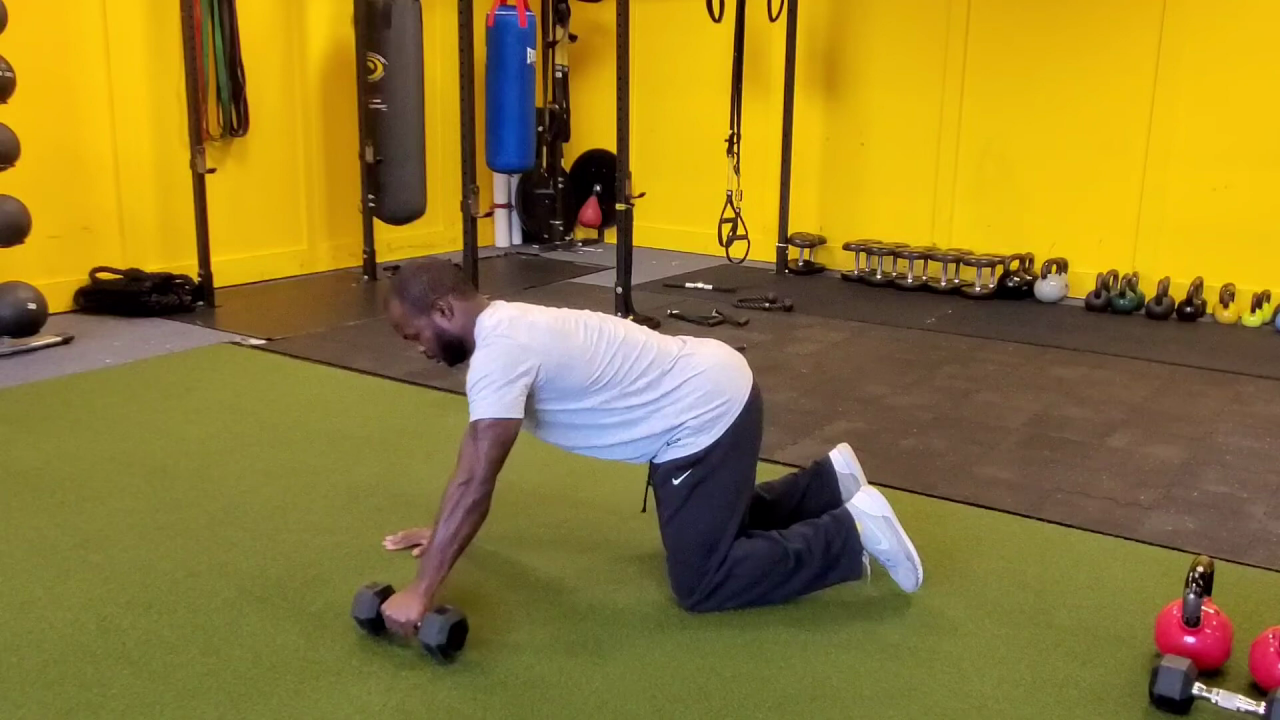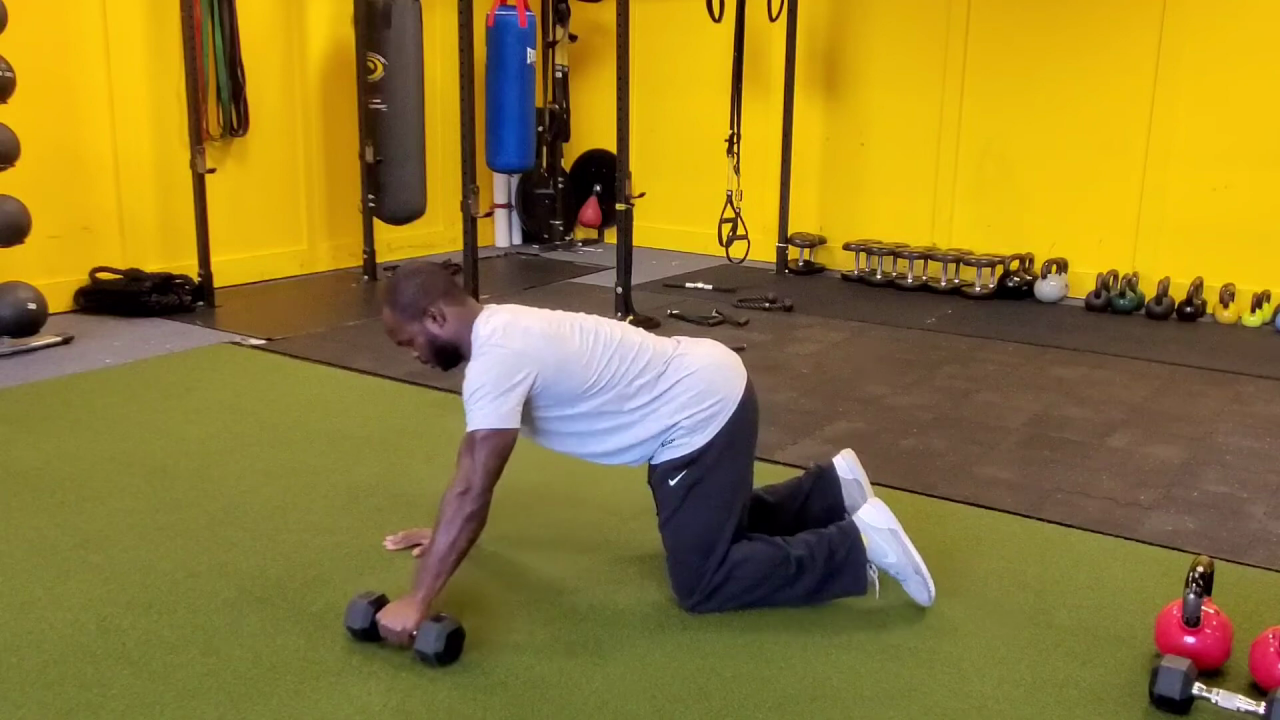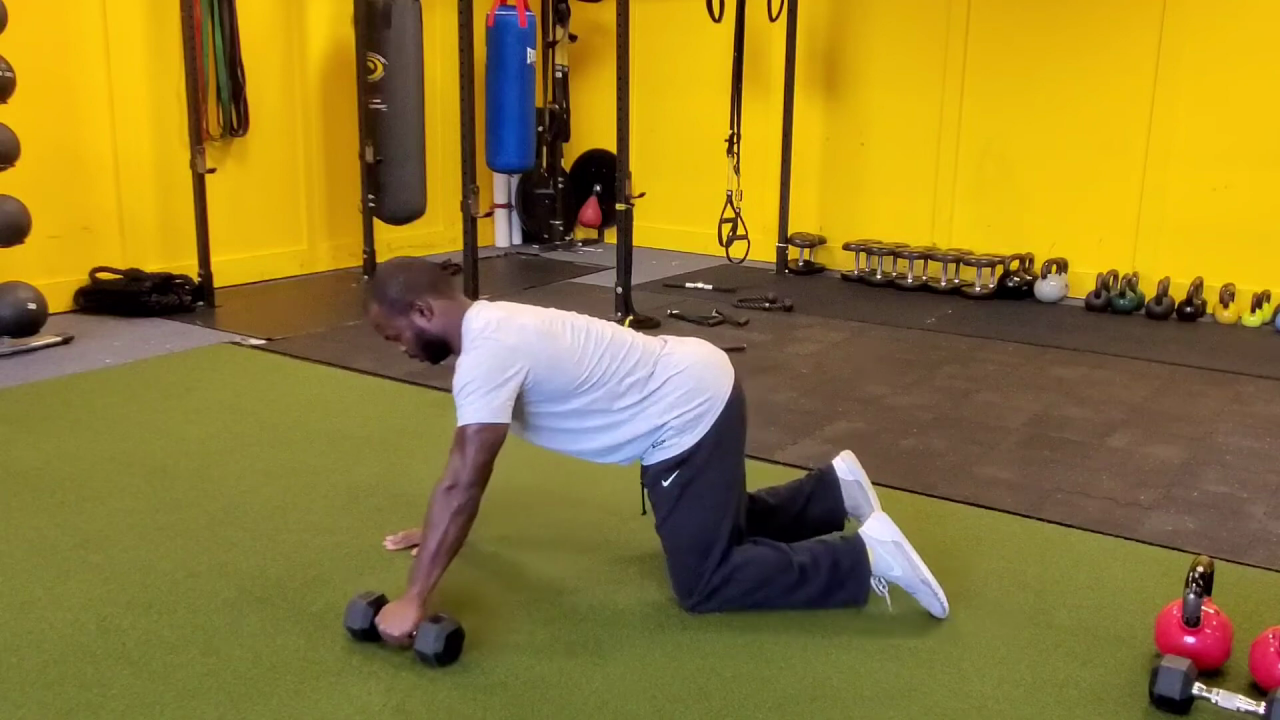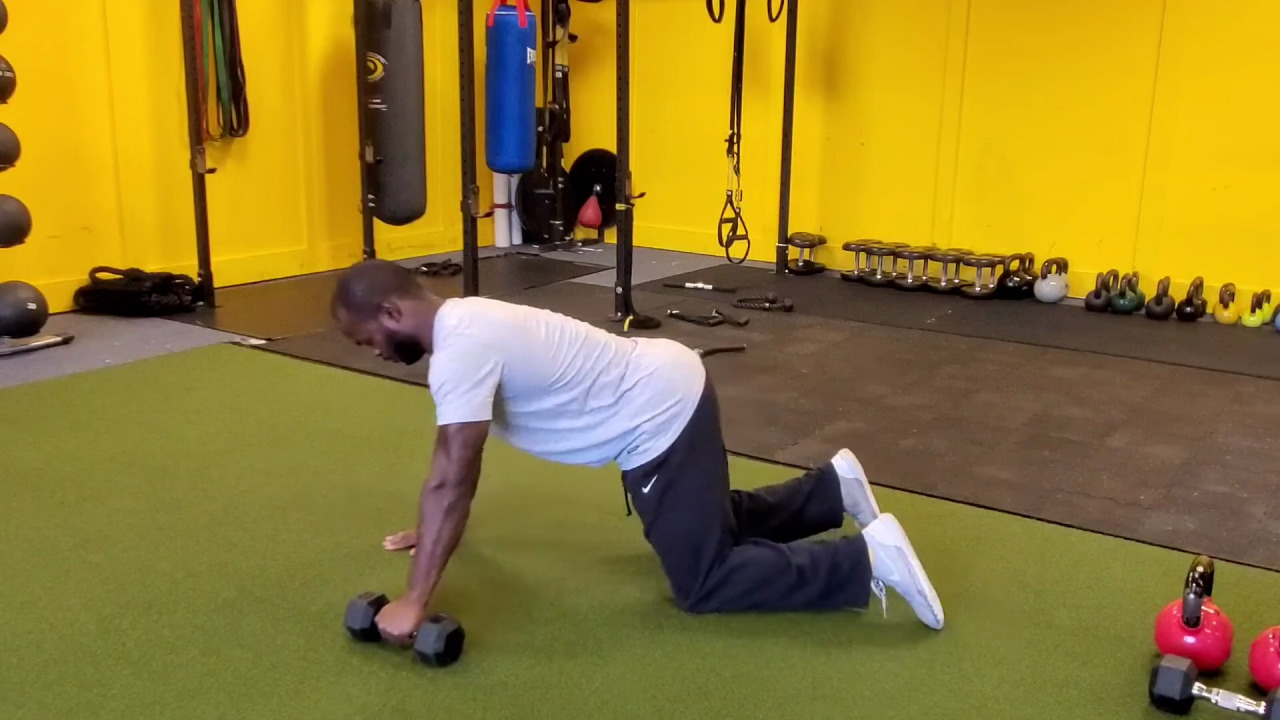
dt=0.2s
person 1, frame 1
left shoulder: (501, 350)
right shoulder: (502, 325)
left elbow: (476, 481)
right elbow: (478, 448)
left wrist: (420, 592)
right wrist: (444, 530)
left hip: (707, 412)
right hip: (709, 387)
left knee: (700, 584)
right knee: (714, 522)
left ankle: (854, 532)
right ankle: (830, 483)
person 1, frame 2
left shoulder: (497, 357)
right shoulder: (497, 329)
left elbow: (473, 487)
right elbow: (477, 453)
left wrist: (417, 601)
right wrist: (444, 532)
left hip: (702, 412)
right hip: (704, 385)
left knee: (701, 584)
right knee: (712, 525)
left ankle: (858, 543)
right ankle: (832, 488)
person 1, frame 3
left shoulder: (487, 354)
right shoulder: (488, 325)
left elbow: (462, 481)
right elbow: (471, 462)
left wrist: (413, 600)
right wrist: (437, 531)
left hip: (690, 411)
right hip: (693, 385)
left knee: (703, 583)
right knee: (713, 528)
left ankle: (865, 557)
right ankle: (831, 488)
person 1, frame 4
left shoulder: (460, 349)
right shoulder: (463, 322)
left elbow: (449, 481)
right elbow: (464, 458)
left wrist: (413, 602)
right wrist: (435, 531)
left hip: (660, 417)
right hip: (668, 388)
left knee: (703, 582)
right knee: (709, 528)
left ankle: (866, 558)
right ankle: (830, 488)
